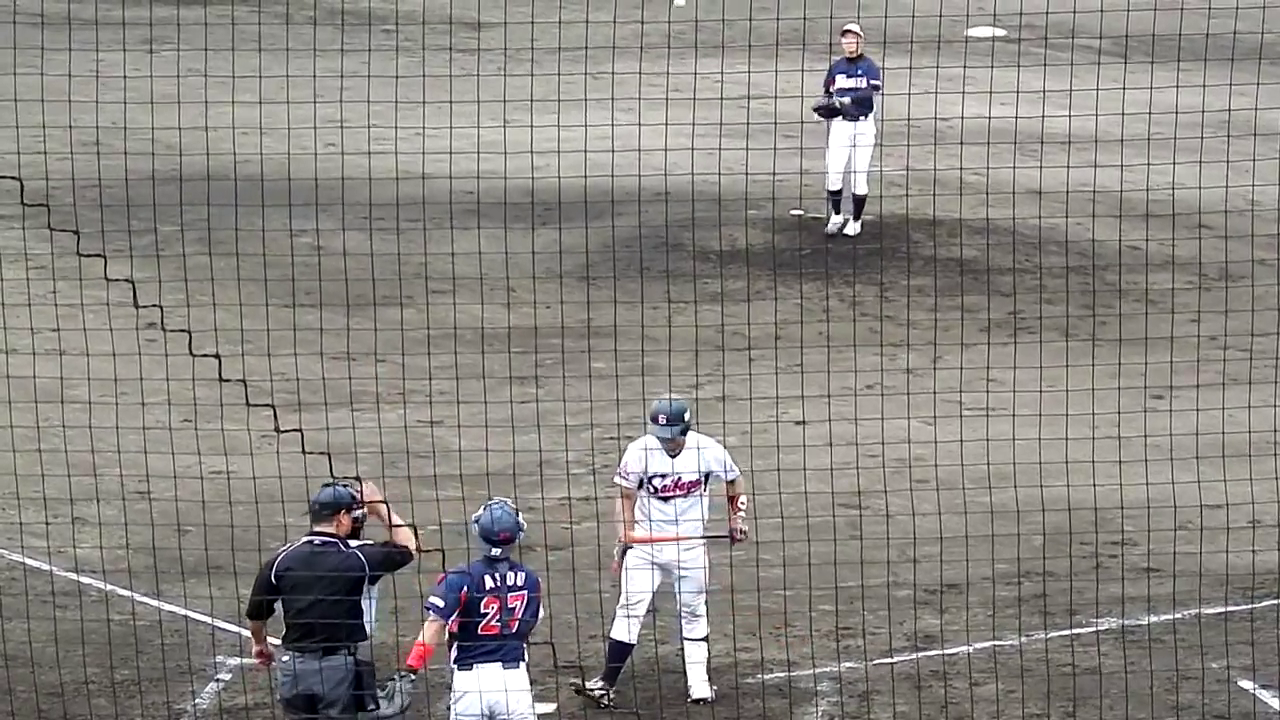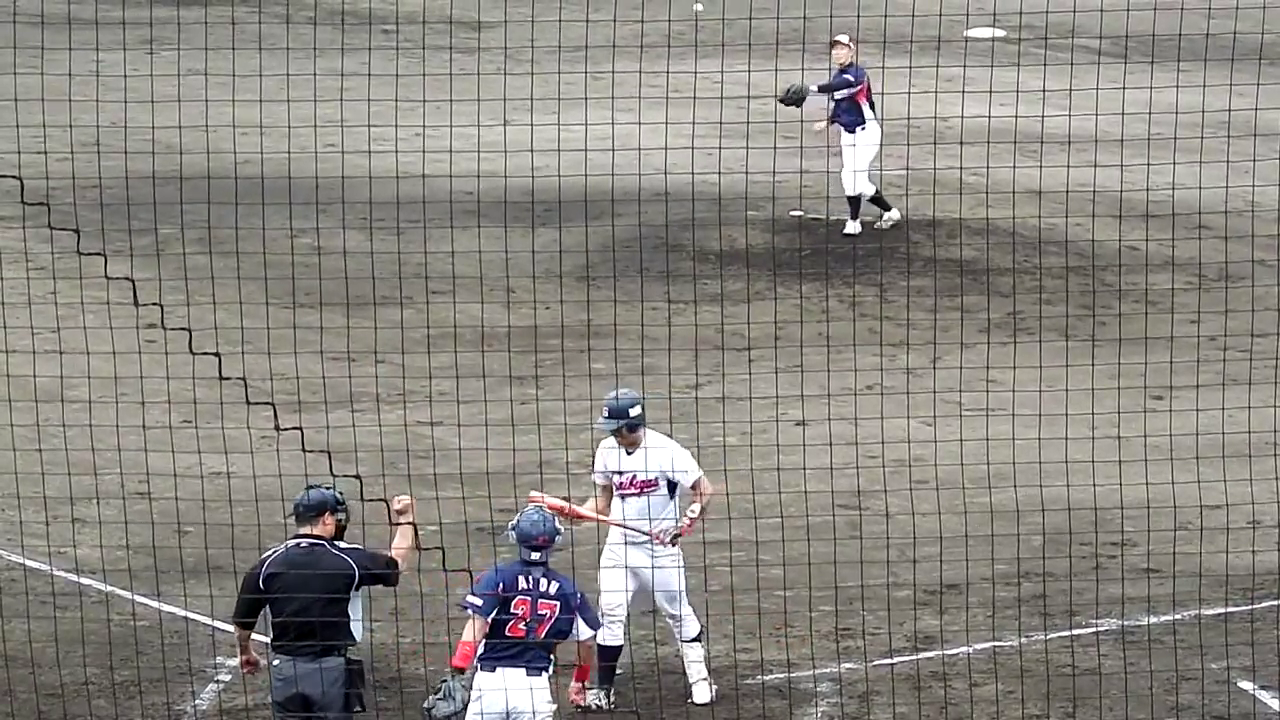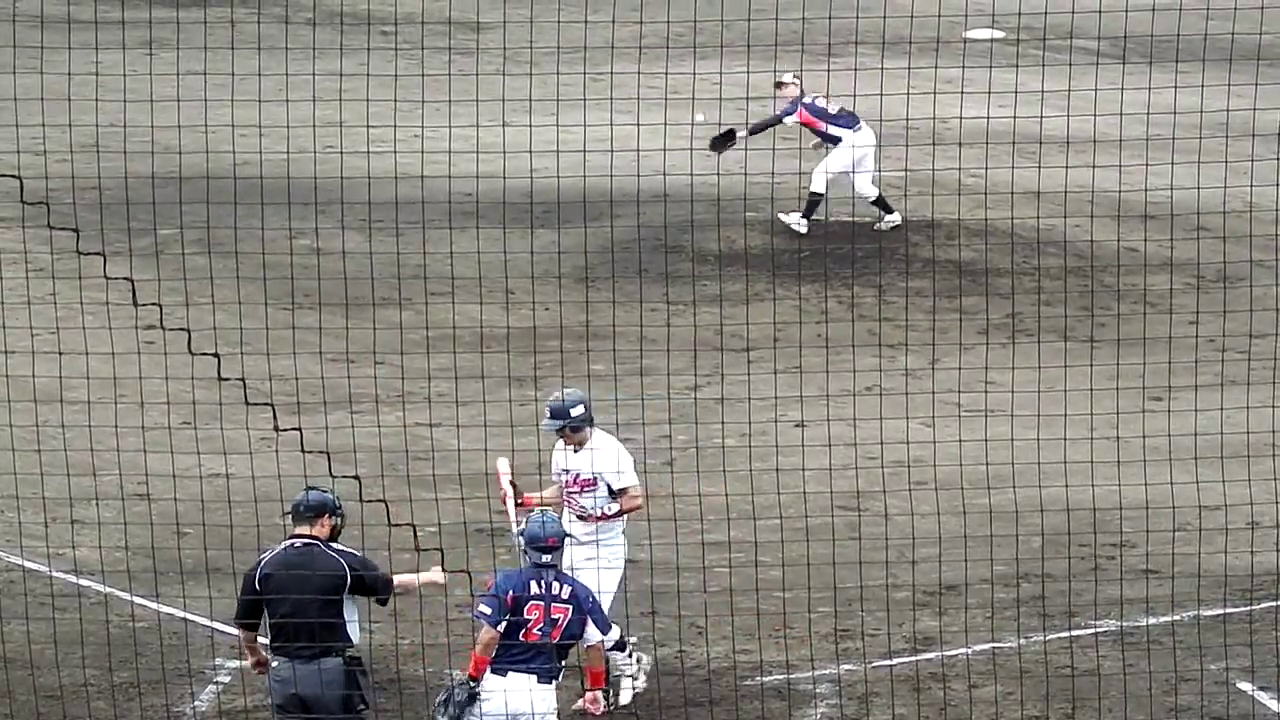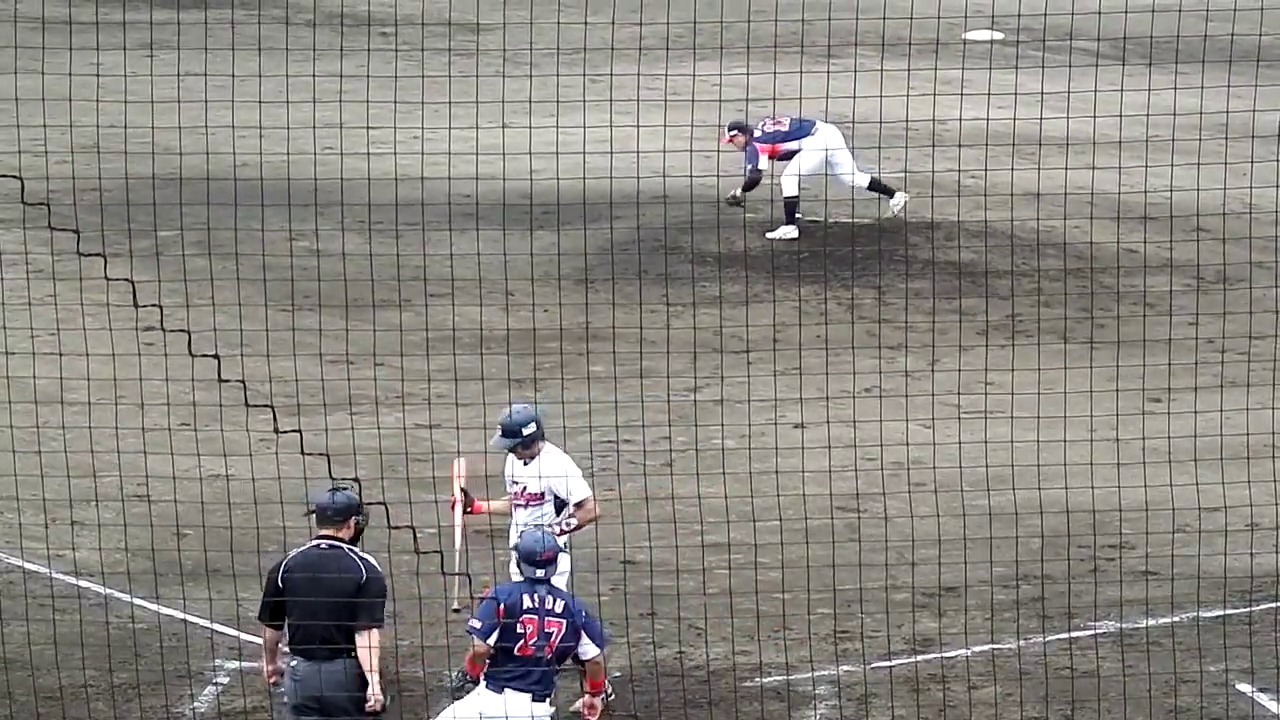
dt=0.3s
person 1, frame 1
left shoulder: (707, 450)
right shoulder: (638, 451)
left elbow: (735, 481)
right elbow: (626, 497)
left wrist: (739, 517)
right wrist: (623, 541)
left hip: (689, 545)
right hip: (645, 544)
left knee: (694, 611)
right knee: (629, 609)
left ankle: (699, 681)
right ankle: (606, 684)
person 1, frame 2
left shoulder: (668, 451)
right shoulder: (606, 450)
left elbow: (703, 490)
left wrist: (684, 525)
right wrist: (580, 511)
left hip: (660, 548)
right hip: (618, 546)
left knee: (678, 612)
right knee: (611, 615)
left ankle: (699, 679)
right ankle: (603, 690)
person 1, frame 3
left shoulder: (608, 450)
right shoulder: (562, 448)
left elbow: (634, 499)
left wrist: (595, 514)
right wrist: (524, 499)
left hip: (604, 548)
right hip: (571, 548)
left ankle: (630, 665)
person 1, frame 4
left shoulder: (558, 465)
right shoulder: (514, 460)
left elbow: (591, 511)
left wrist: (555, 530)
right wrist: (476, 506)
right hip: (522, 558)
person 2, frame 1
left shoulder: (282, 559)
right shoulder: (357, 557)
left elbow: (256, 614)
right elbow: (408, 547)
left wrist: (260, 643)
right wrist: (380, 506)
left hip: (294, 667)
right hip: (337, 668)
person 2, frame 2
left shoulder: (268, 563)
right shoulder: (348, 560)
left elbow: (243, 621)
right elbow: (396, 563)
left wrist: (245, 652)
right wrist: (405, 518)
left hip: (285, 670)
right hip: (331, 670)
person 2, frame 3
left shoulder: (265, 565)
right shoulder: (343, 561)
left elbow: (246, 625)
right elbow: (389, 586)
left wrist: (255, 654)
right wrist: (428, 577)
left hip: (284, 673)
right hip: (332, 672)
person 2, frame 4
left shoulder: (288, 564)
right shoulder: (364, 568)
left elbow: (273, 625)
right elbow: (366, 632)
left wrist: (271, 662)
right wrist: (375, 681)
left hip: (302, 672)
right hip: (349, 673)
person 3, frame 1
left shoulder: (461, 579)
right shoulder: (529, 579)
left elbow: (434, 628)
left wrist: (409, 672)
left hip: (469, 679)
right hip: (514, 678)
person 3, frame 2
left shoulder: (498, 577)
right shoulder: (567, 589)
left elbow: (477, 626)
right elbow: (586, 643)
left wrist: (458, 672)
right wrist: (580, 680)
left hip: (491, 681)
right hip: (536, 685)
person 3, frame 3
left shoulder: (508, 582)
right shoulder: (581, 594)
left elbow: (489, 637)
right elbow: (596, 646)
left wrist: (472, 678)
right wrist: (596, 688)
left hip: (499, 685)
right hip: (542, 693)
person 3, frame 4
left shoulder: (501, 596)
right shoulder: (573, 607)
left elbow: (480, 649)
right elbow: (594, 659)
left wrist: (470, 676)
right wrist: (595, 694)
left hip: (492, 698)
person 4, frame 1
left shoulder: (870, 67)
right shoulder: (836, 66)
left elbow: (871, 91)
right elbow: (829, 92)
left wrist: (848, 99)
left hip: (864, 127)
right hip: (839, 125)
left knee: (859, 177)
right knee: (833, 174)
left ankle: (855, 220)
right ankle: (836, 215)
person 4, frame 2
left shoulder: (857, 73)
right shoulder: (837, 76)
left elbow: (845, 85)
left wrist: (813, 89)
right wrist: (828, 122)
left hip: (866, 133)
right hip: (848, 134)
left knee: (850, 175)
right knee: (858, 181)
left ankle: (854, 221)
right ankle: (890, 212)
person 4, frame 3
left shoulder: (799, 106)
right shoulder: (815, 99)
left elbow: (773, 120)
left wrist: (745, 133)
right wrist: (825, 139)
left hip: (855, 140)
right hip: (863, 137)
left knee: (820, 174)
right knee: (862, 187)
left ankle: (803, 220)
right ankle: (891, 215)
person 4, frame 4
left shoulder: (754, 145)
right shoulder: (764, 128)
left elbow: (754, 177)
left wrist: (740, 191)
left hip: (816, 140)
right hip: (826, 132)
left knee: (789, 180)
right knee: (854, 177)
left ankle: (790, 227)
right ankle: (895, 195)
